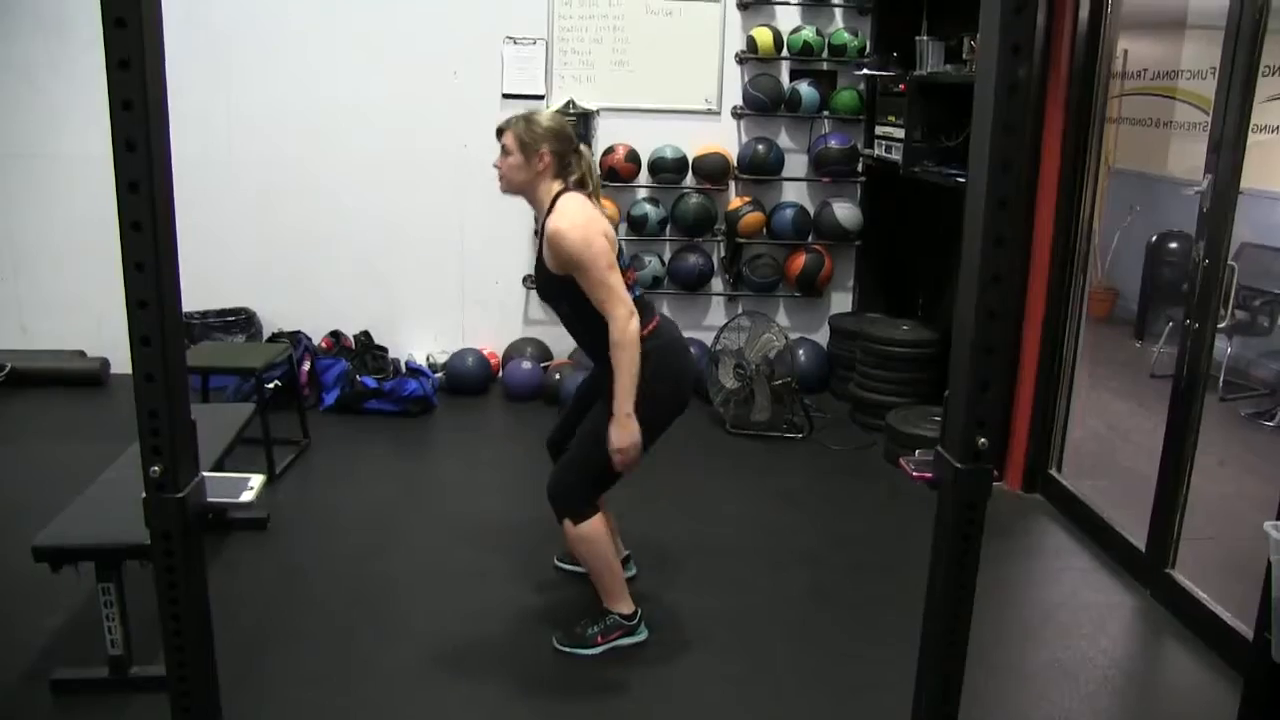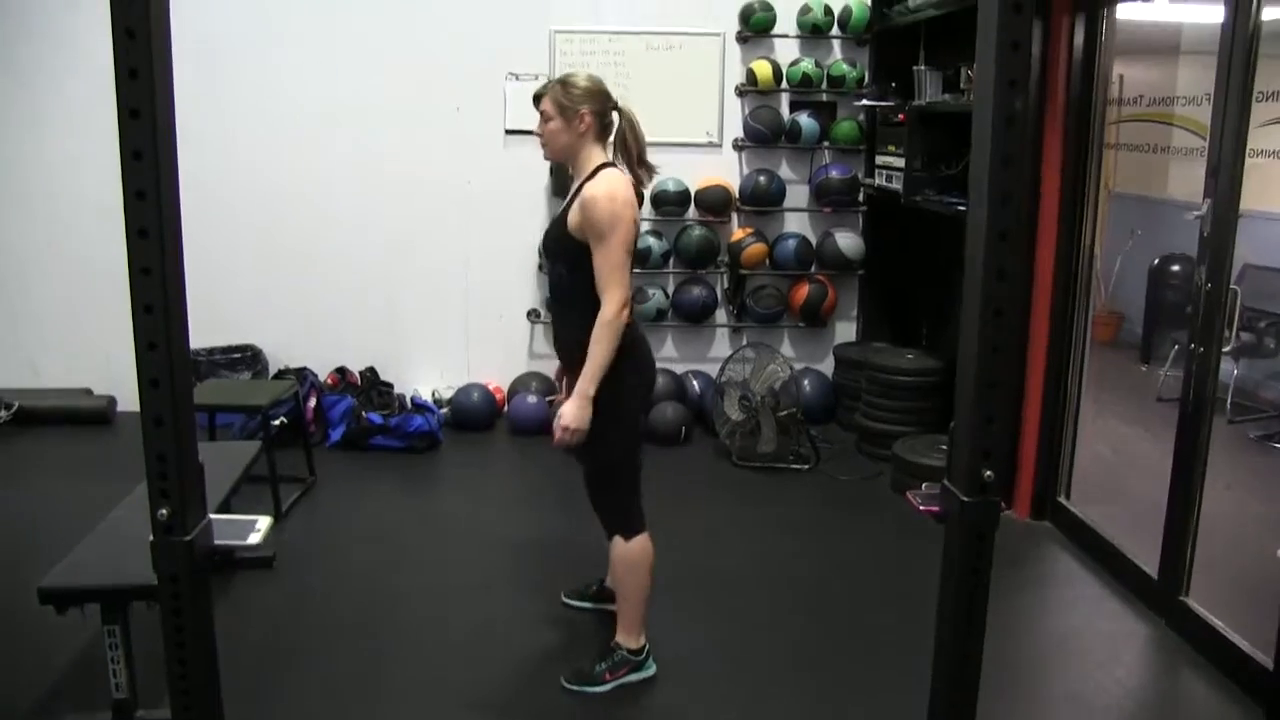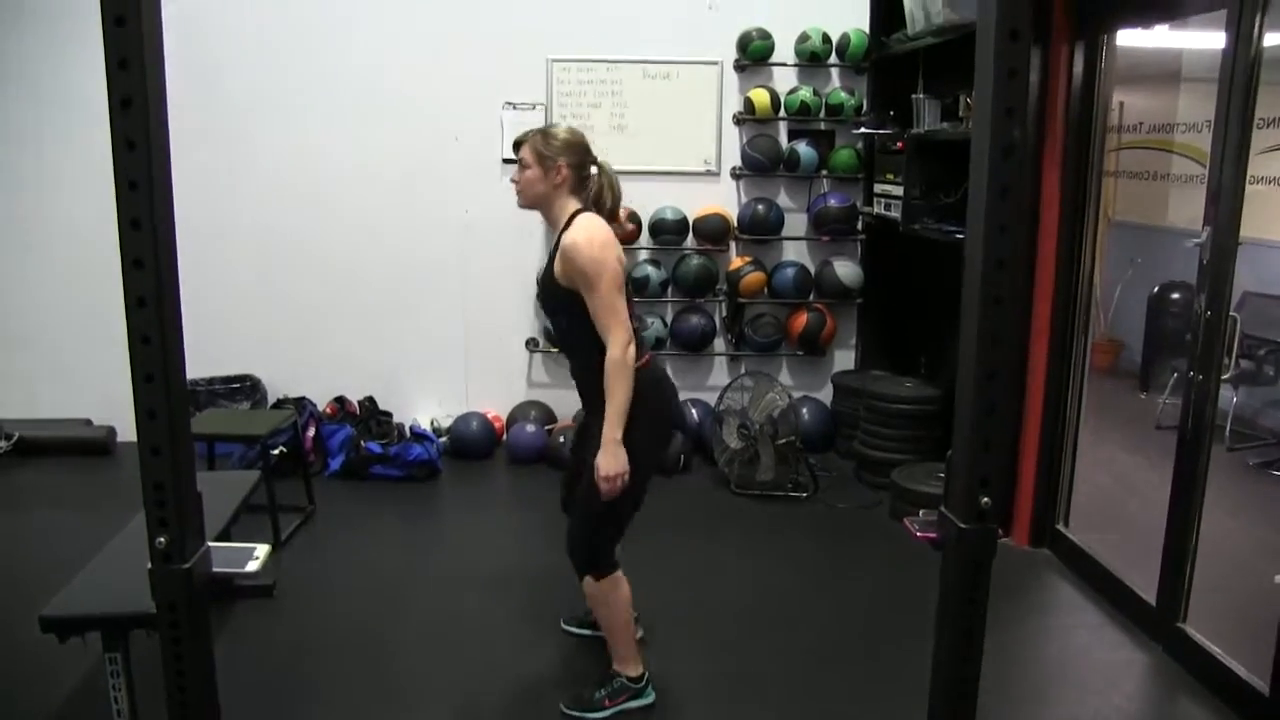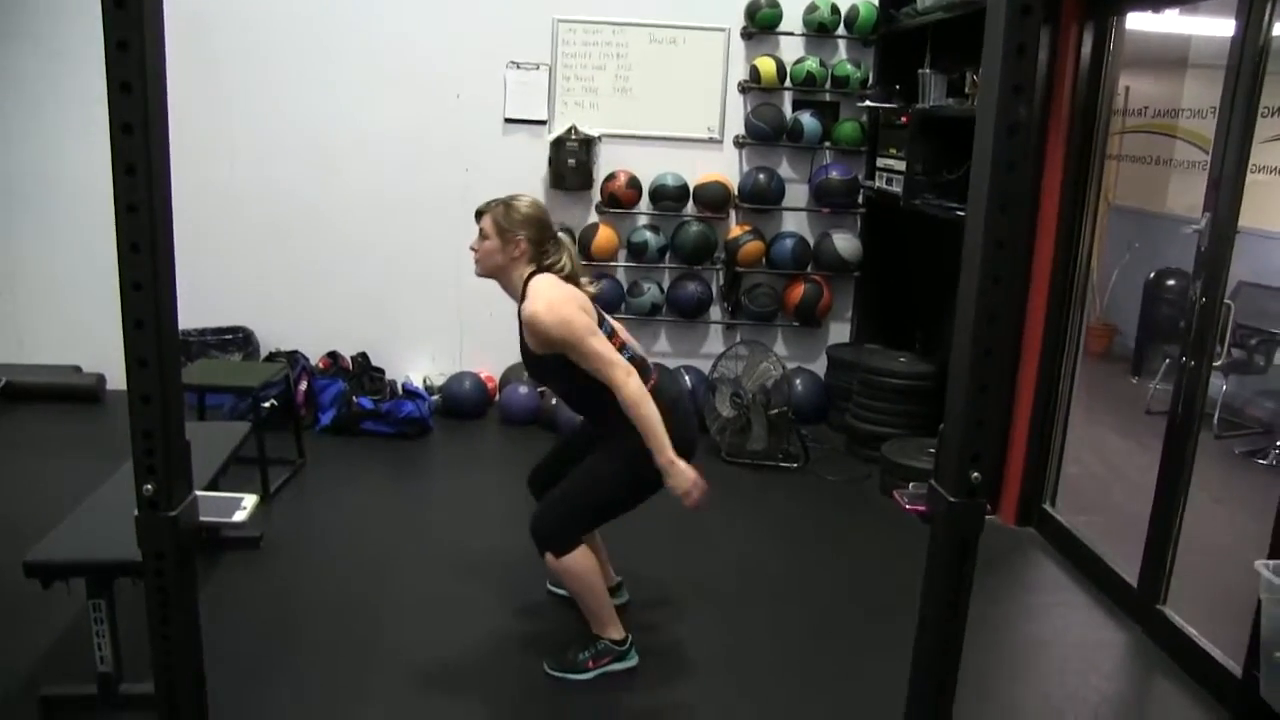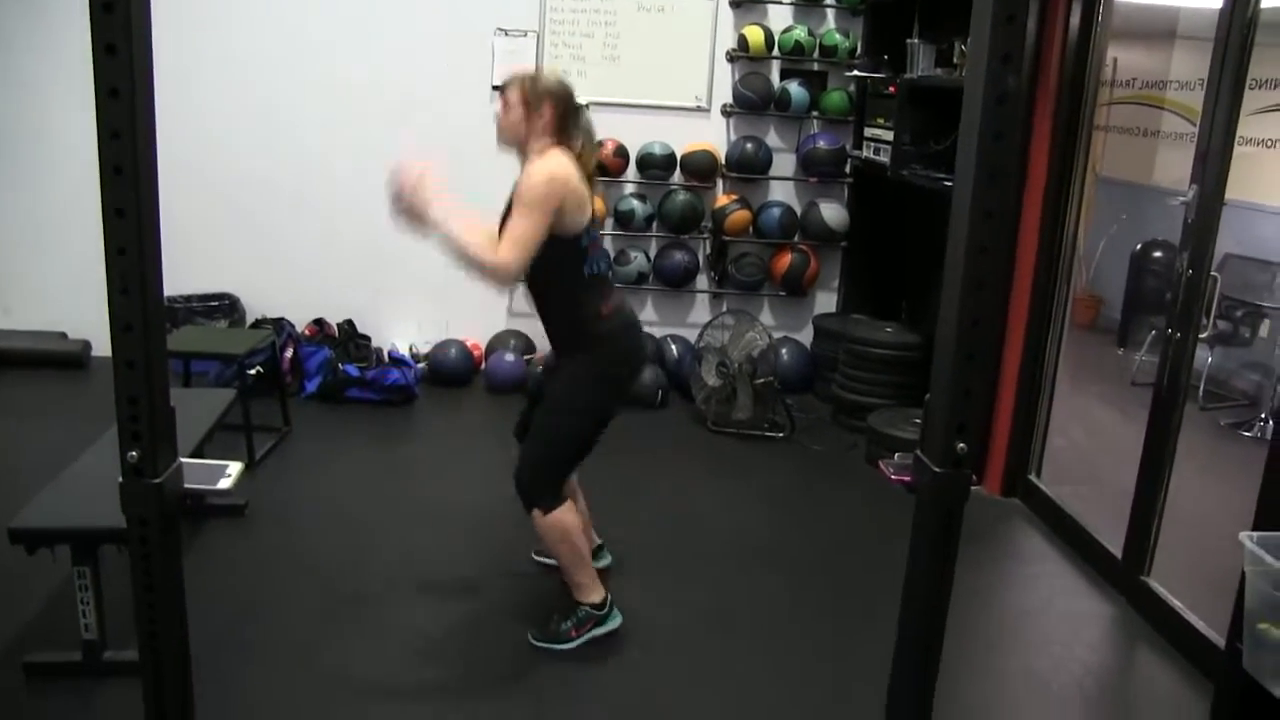
dt=0.4s
person 1, frame 1
left shoulder: (566, 223)
right shoulder: (563, 209)
left elbow: (624, 322)
left wrist: (625, 417)
right wrist: (609, 400)
left hip: (653, 370)
right hip: (635, 360)
left knee: (567, 489)
right knee: (564, 449)
left ankle: (622, 616)
right ankle: (609, 552)
person 1, frame 2
left shoulder: (606, 192)
right shoulder: (591, 184)
left elbow: (615, 305)
left wrist: (582, 396)
right wrist: (573, 372)
left hip: (610, 370)
right hip: (592, 362)
left knee: (619, 504)
right knee: (603, 490)
left ankle: (631, 651)
right ankle: (618, 586)
person 1, frame 3
left shoulder: (583, 239)
right shoulder: (575, 230)
left elbow: (620, 344)
left wrist: (612, 445)
left hip: (637, 406)
right hip: (615, 398)
left knee: (588, 543)
right knee: (580, 511)
right ankle: (612, 613)
person 1, frame 4
left shoulder: (542, 308)
right shoulder: (544, 287)
left elbow: (622, 378)
right elbow: (610, 333)
left wrist: (671, 462)
right wrist: (659, 380)
left hip: (655, 426)
right hip: (643, 412)
left knee: (552, 526)
right knee: (545, 483)
left ankle: (612, 642)
right ankle: (605, 581)
person 1, frame 5
left shoulder: (549, 175)
right shoulder: (548, 169)
left elbow: (504, 266)
right elbow: (508, 248)
left wrist: (435, 214)
right wrist: (439, 213)
left hip: (601, 350)
right hip: (589, 339)
left knee: (535, 477)
right knee: (534, 441)
left ankle: (593, 604)
right ankle: (587, 543)
